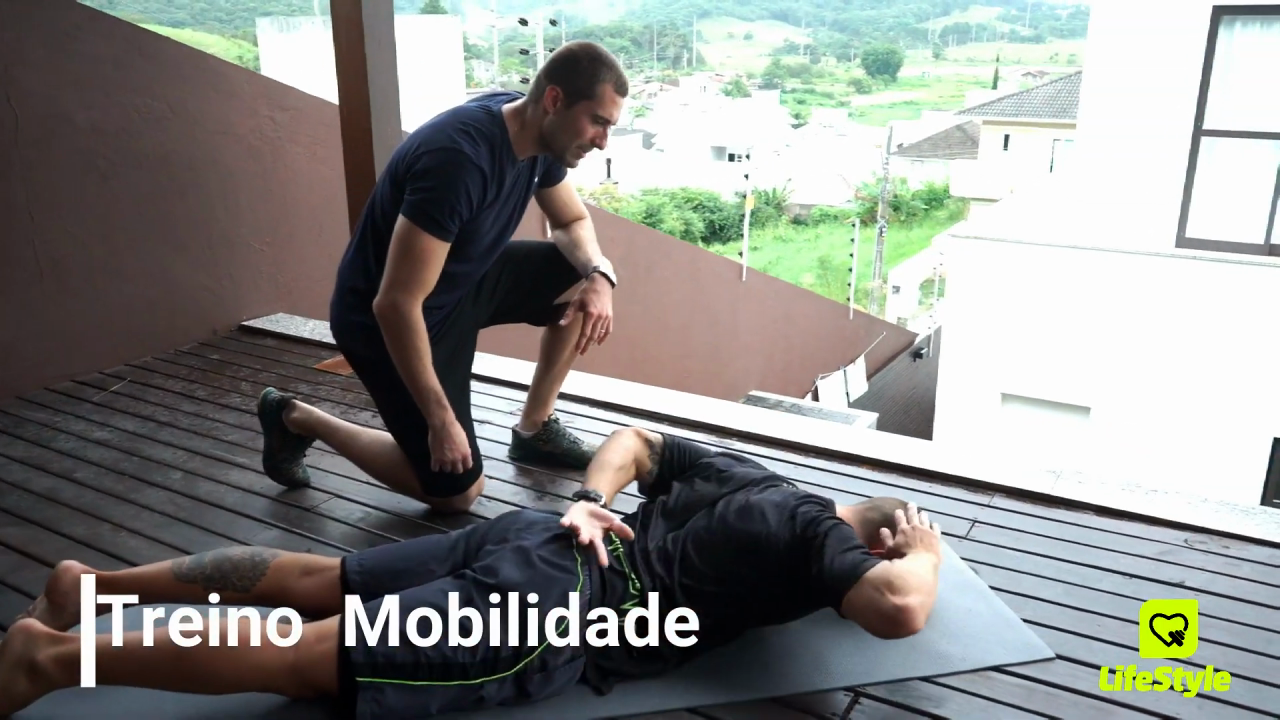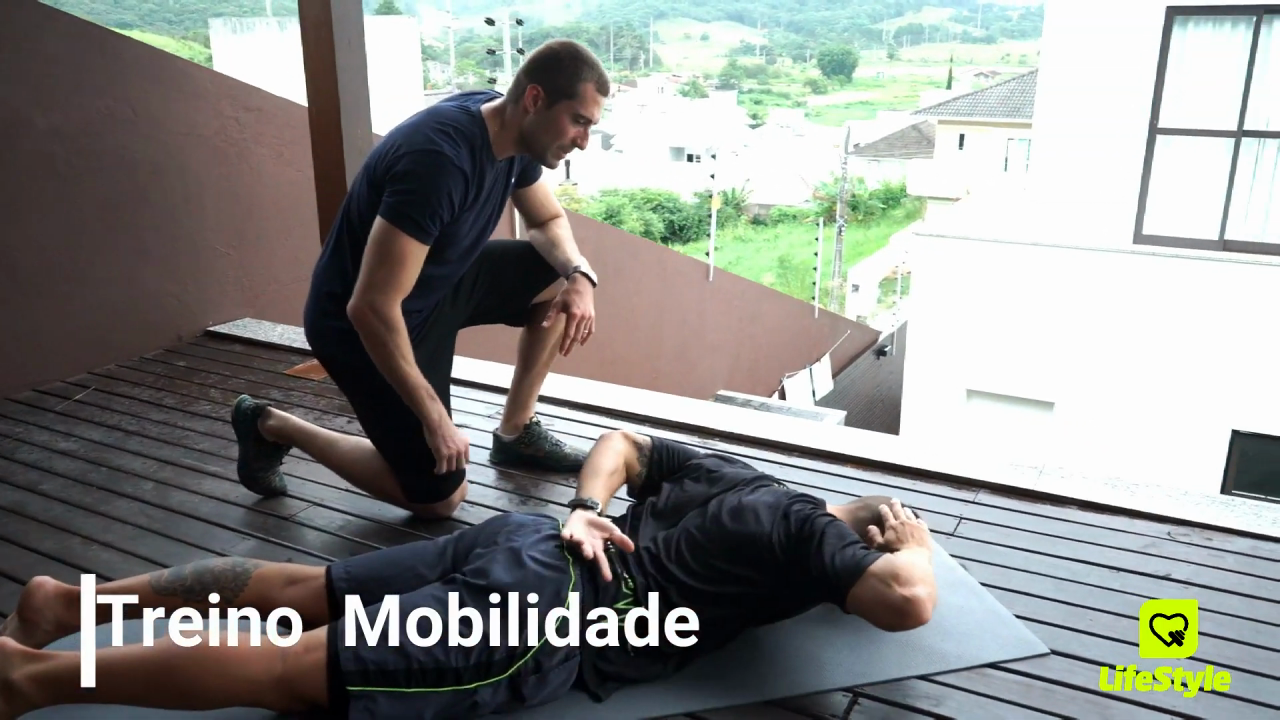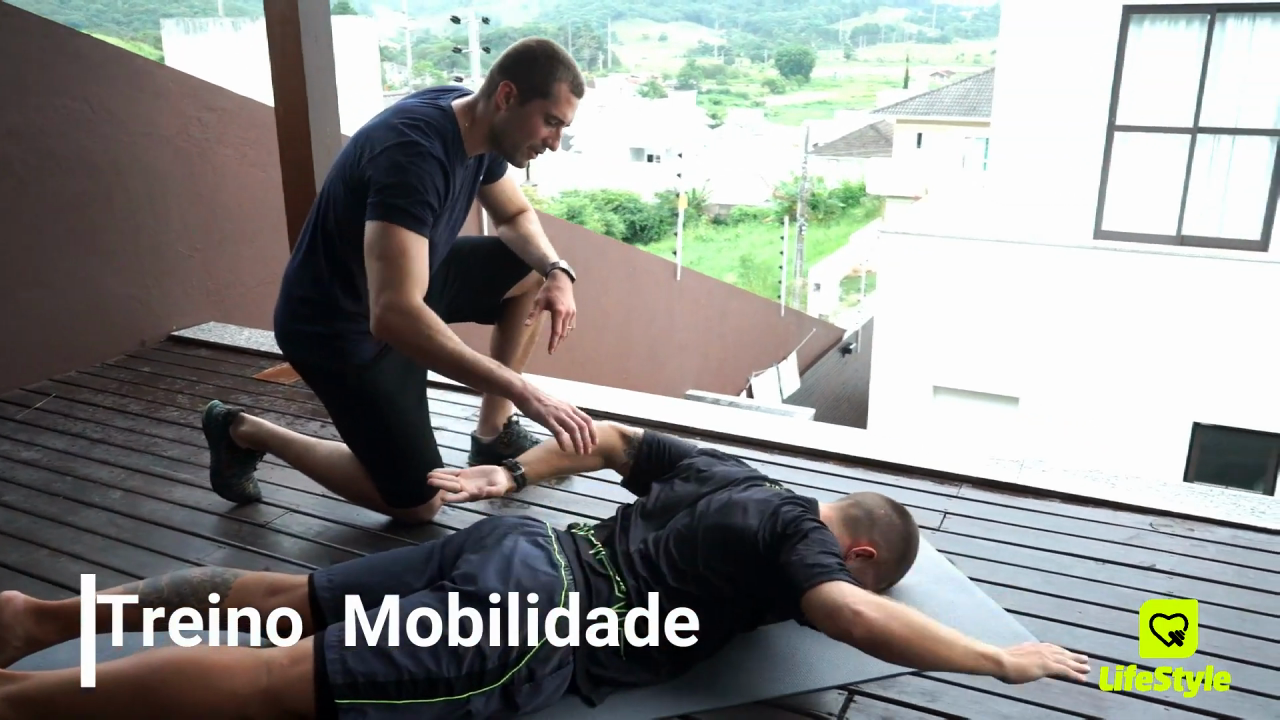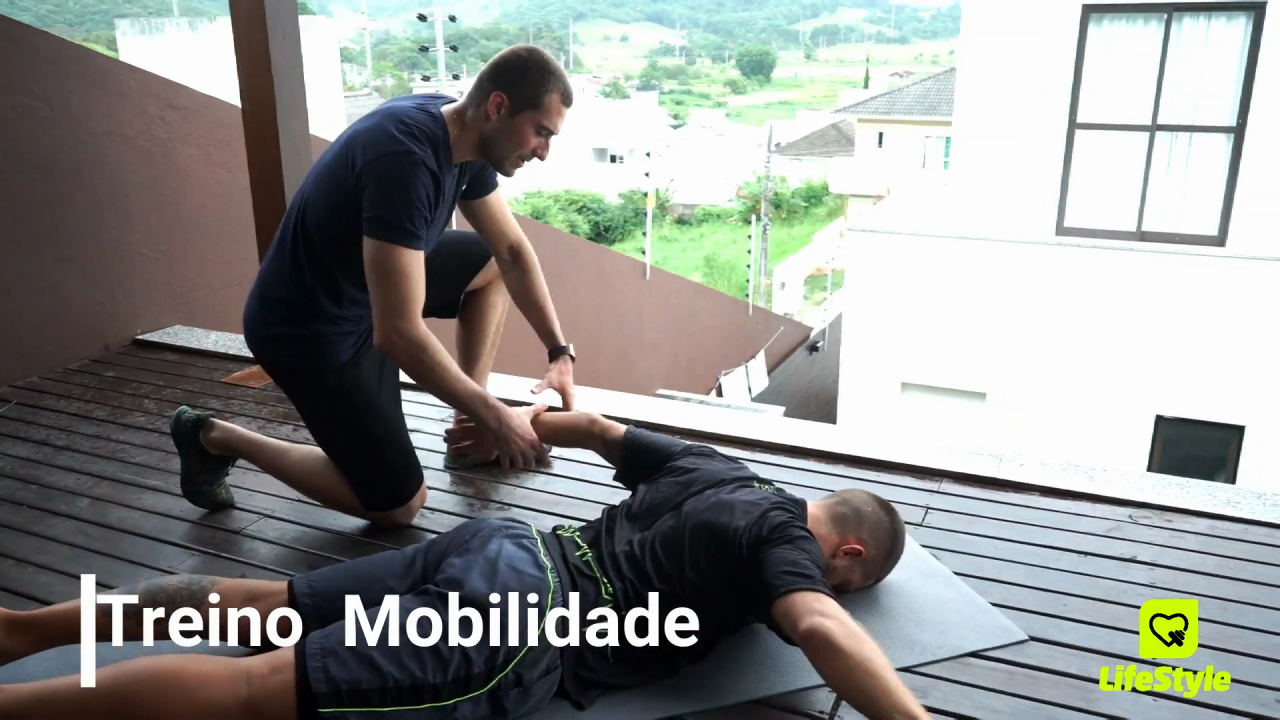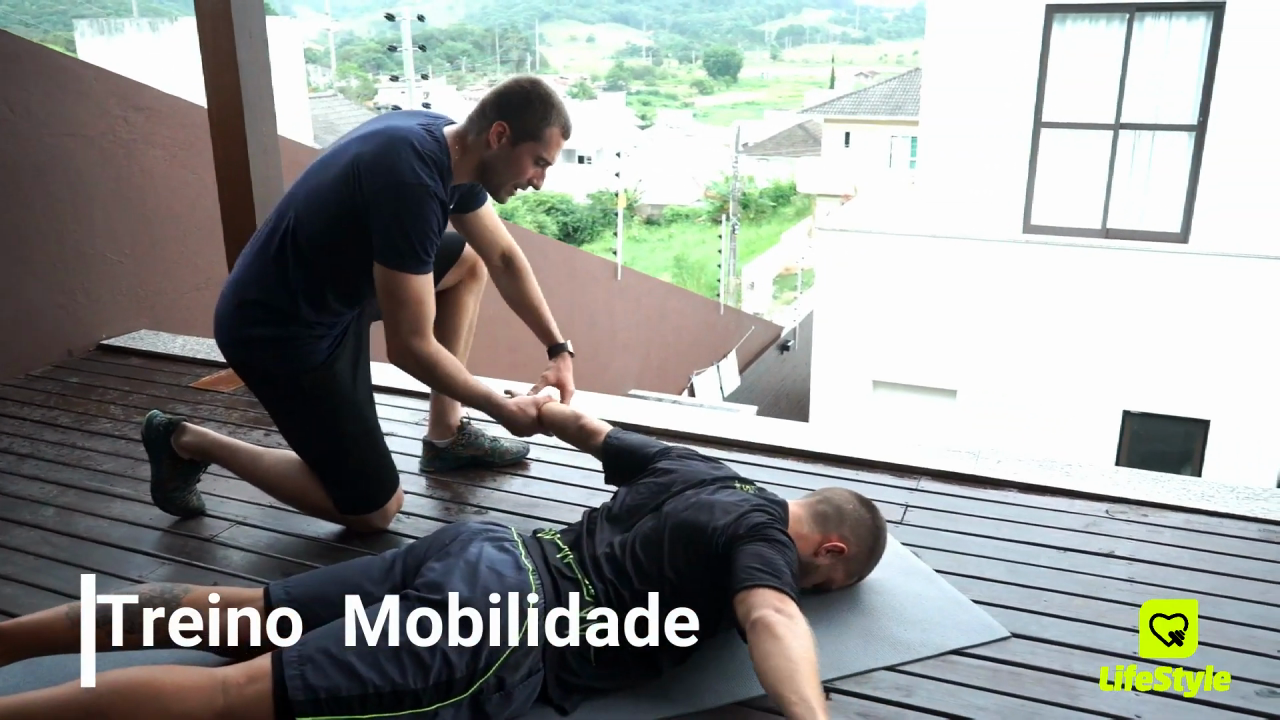
dt=0.3s
person 1, frame 1
left shoulder: (753, 474)
right shoulder: (822, 534)
left elbow: (635, 439)
right elbow: (899, 610)
left wrist: (588, 500)
right wrist: (929, 557)
left hip: (524, 546)
right hip: (544, 621)
left knee: (311, 587)
left ankle: (96, 583)
person 1, frame 2
left shoulder: (745, 476)
right shoulder: (814, 535)
left elbow: (622, 445)
right elbow: (904, 600)
left wrist: (586, 508)
right wrist: (916, 548)
left hip: (517, 548)
right hip: (535, 626)
left knee: (297, 594)
person 1, frame 3
left shoulder: (732, 475)
right shoulder: (798, 533)
left elbow: (606, 436)
right elbow: (858, 620)
left wrist: (510, 473)
left hip: (510, 547)
right hip: (530, 628)
left knee: (272, 599)
person 1, frame 4
left shoulder: (717, 469)
right shoulder: (786, 540)
left elbow: (592, 426)
right elbow: (824, 631)
left wrist: (510, 425)
left hip: (496, 551)
right hip: (511, 635)
left knee: (256, 609)
person 1, frame 5
left shoulder: (697, 469)
right shoulder: (767, 539)
left elbow: (585, 424)
right elbow: (772, 621)
left wrist: (528, 410)
left hip: (476, 553)
right hip: (492, 637)
left knee: (231, 616)
person 2, frame 1
left shoulder: (537, 132)
right shoulder: (458, 159)
left elbow: (573, 222)
right elbow: (395, 303)
left wrist: (599, 275)
right wrist: (441, 420)
right hip: (385, 319)
left knee: (588, 276)
right knee: (458, 491)
left ankle: (534, 430)
right ankle: (296, 419)
person 2, frame 2
left shoulder: (510, 129)
right shoulder: (439, 159)
left elbow: (548, 220)
right elbow: (369, 309)
left wrist: (579, 273)
right wrist: (434, 418)
right hip: (363, 324)
left knee: (564, 276)
right knee: (440, 497)
left ankle: (517, 431)
right ankle: (272, 427)
person 2, frame 3
left shoulder: (478, 123)
right shoulder: (413, 156)
left elbow: (515, 215)
right elbow: (393, 316)
left wrist: (557, 269)
right wrist: (524, 393)
right hip: (334, 325)
left knee: (535, 272)
right knee: (419, 502)
left ankle: (493, 433)
right ankle: (244, 433)
person 2, frame 4
left shoulder: (462, 134)
right shoulder: (406, 160)
left elbow: (512, 249)
right elbow: (398, 333)
left wrist: (560, 352)
right wrist: (497, 419)
right hip: (308, 329)
left knee: (492, 262)
right knee: (398, 505)
right ankle: (216, 439)
person 2, frame 5
left shoulder: (449, 145)
right shoulder: (412, 183)
left elbow: (504, 258)
right elbow: (410, 347)
left wrist: (558, 350)
right wrist: (503, 410)
right hip: (277, 330)
left knee: (469, 262)
right knee: (375, 510)
left ankle: (445, 437)
right ankle: (187, 443)
